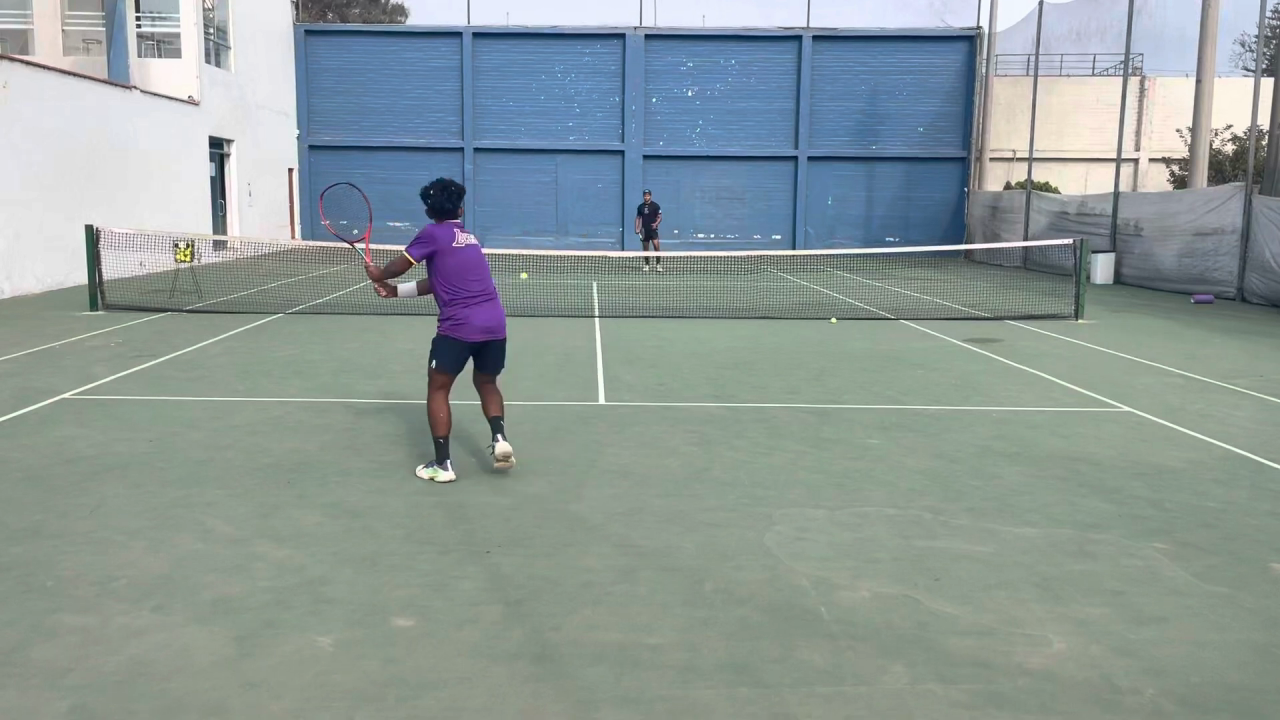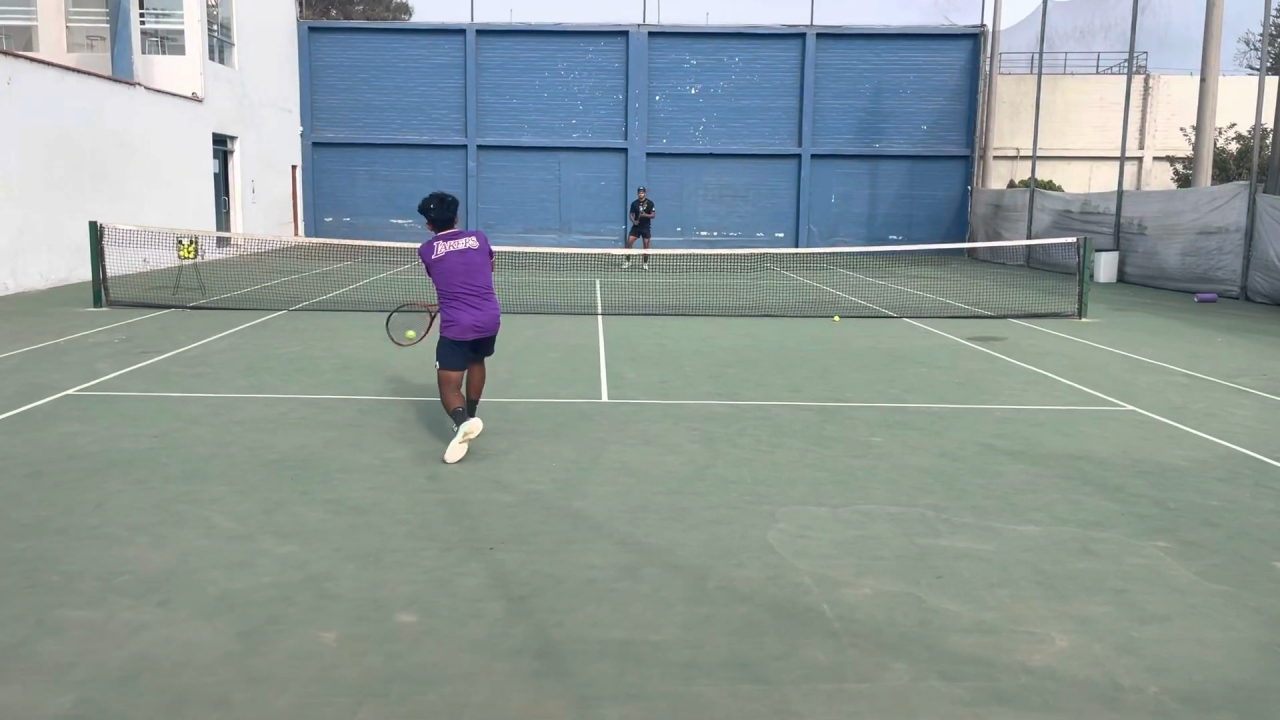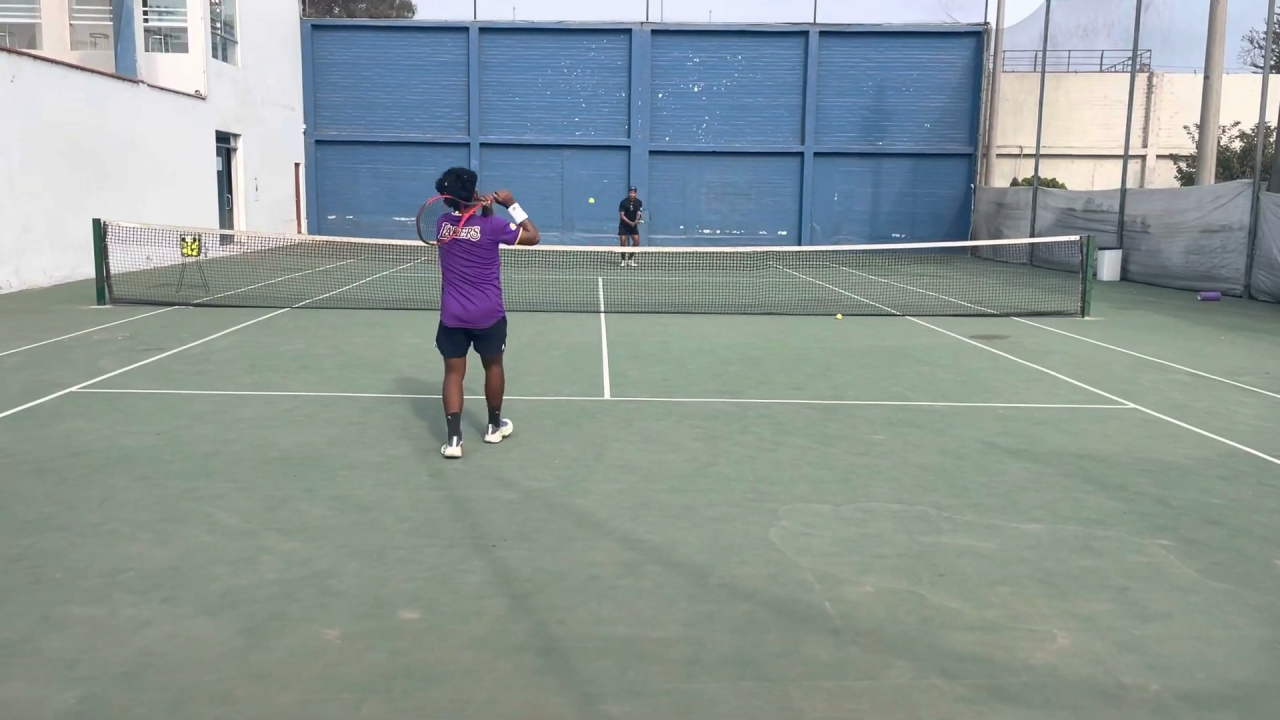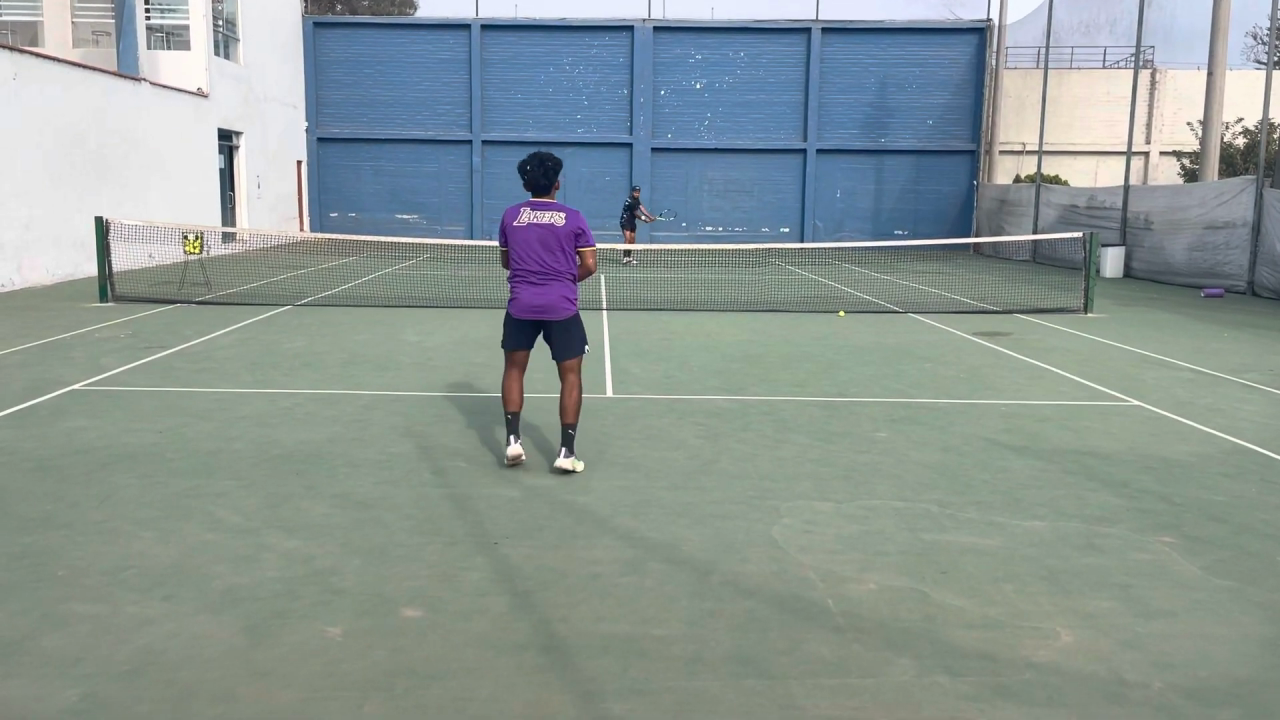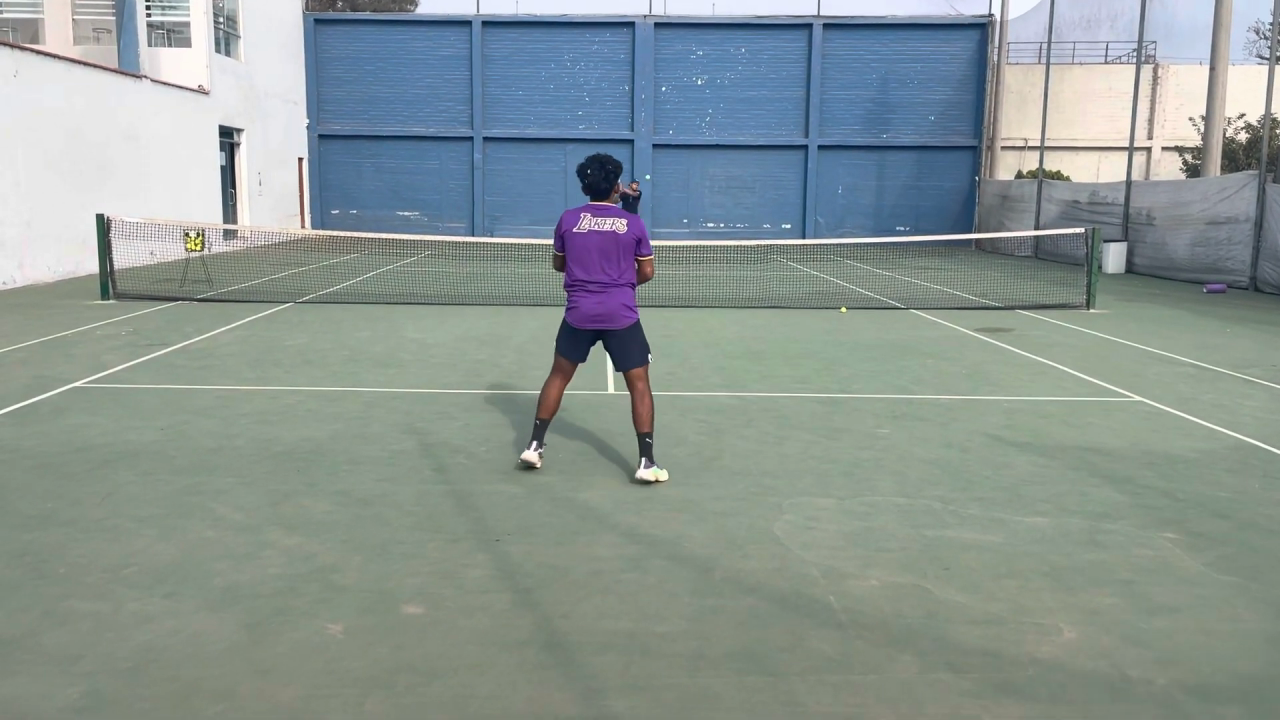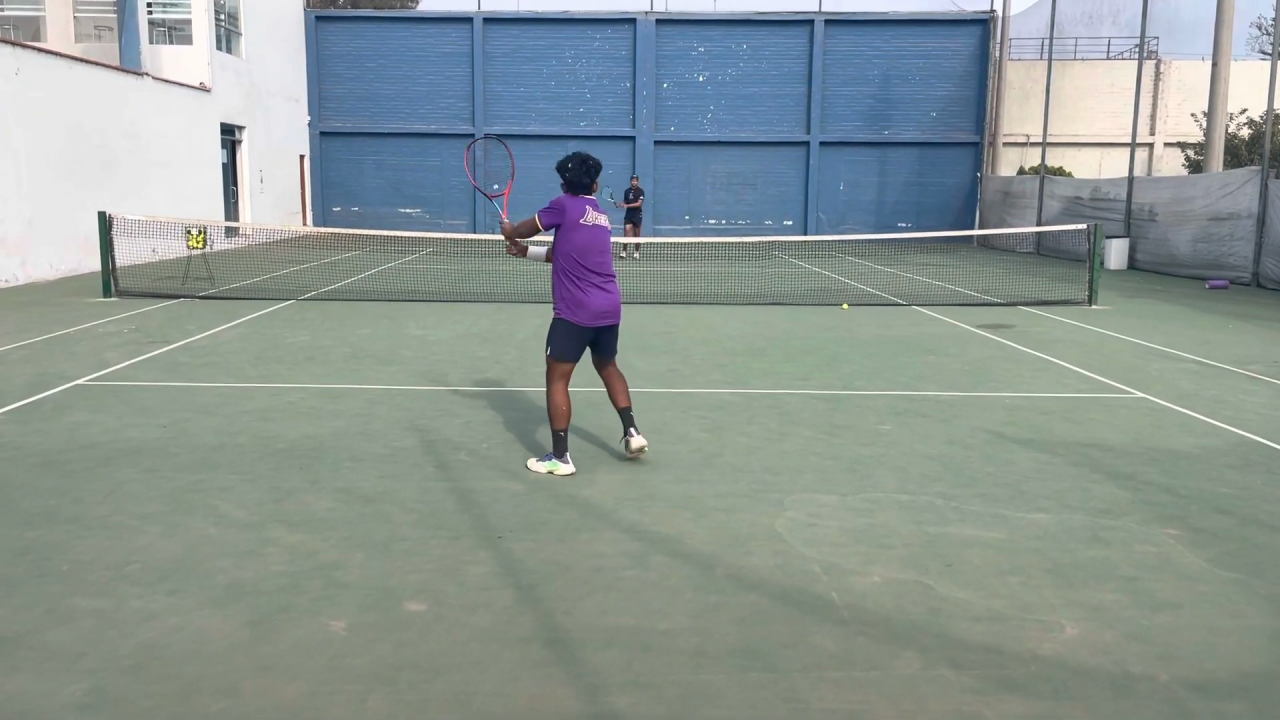
dt=0.7s
person 1, frame 1
left shoulder: (434, 233)
right shoulder: (469, 238)
left elbow: (402, 264)
left wrist: (379, 275)
right wrist: (397, 290)
left hip: (458, 329)
right hip: (494, 325)
left knee: (438, 391)
right knee: (487, 386)
left ankle: (442, 464)
right ankle: (499, 440)
person 1, frame 2
left shoulder: (426, 250)
right shoulder: (478, 238)
left hip: (457, 325)
right hip: (490, 319)
left knee: (449, 387)
right knee: (476, 361)
left ankle: (464, 421)
right ankle: (470, 416)
person 1, frame 3
left shoulder: (443, 223)
right shoulder: (491, 225)
right elbow: (532, 236)
left wrist: (486, 209)
right wrist: (512, 204)
left hip: (453, 315)
right hip: (489, 313)
left knee: (453, 373)
right knee: (493, 367)
left ankle: (453, 439)
right ankle: (495, 425)
person 1, frame 4
left shoulder: (510, 215)
right shoulder: (572, 217)
right elbow: (589, 265)
left hip: (521, 306)
right hip: (561, 307)
left knee: (513, 370)
right knee: (571, 377)
left ankle: (513, 439)
right ankle: (567, 451)
person 1, frame 5
left shoulder: (568, 220)
right shoulder: (632, 223)
left elbow: (558, 265)
right elbow: (646, 272)
left hip: (579, 314)
right hip: (621, 315)
left knee: (558, 376)
right knee: (639, 385)
left ankle: (534, 446)
right ankle: (646, 463)
person 1, frame 6
left shoulder: (565, 206)
right shoulder: (601, 217)
left elbow: (525, 228)
left wrist: (509, 230)
right wrist: (527, 250)
left hip: (575, 312)
right hip: (610, 308)
left knee: (556, 380)
right knee: (608, 368)
left ankle: (560, 457)
right ankle: (632, 432)
